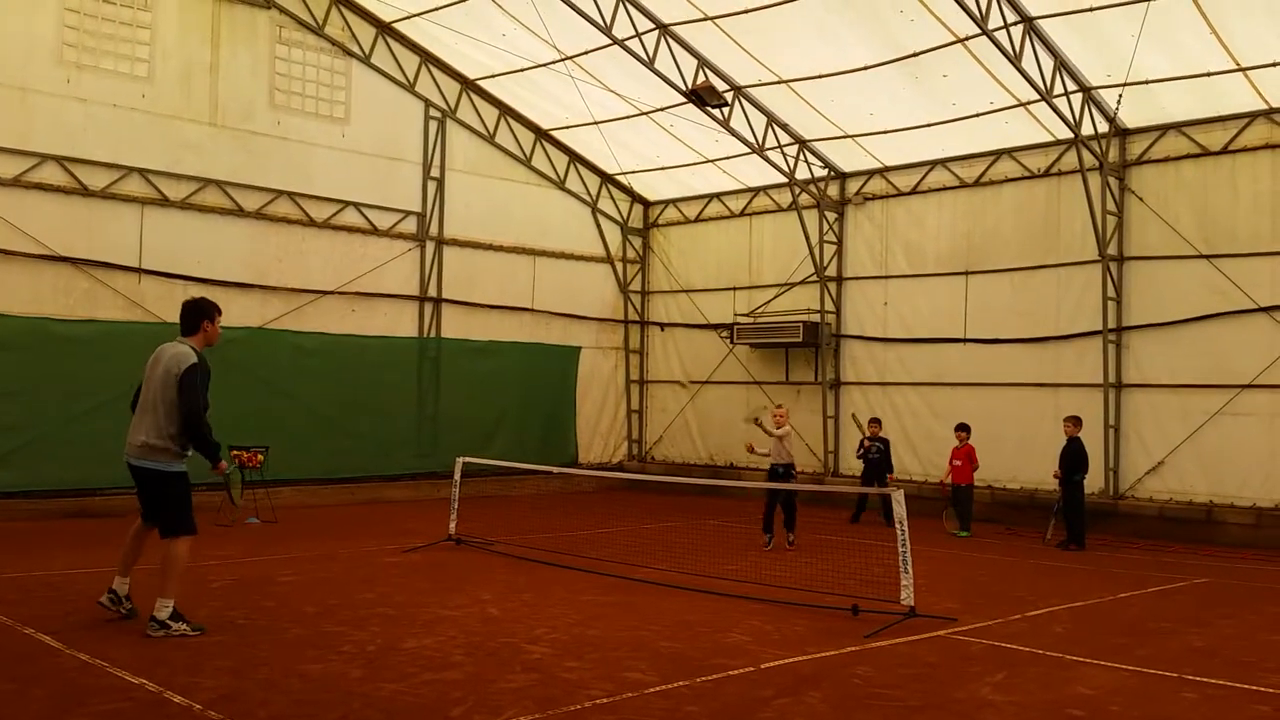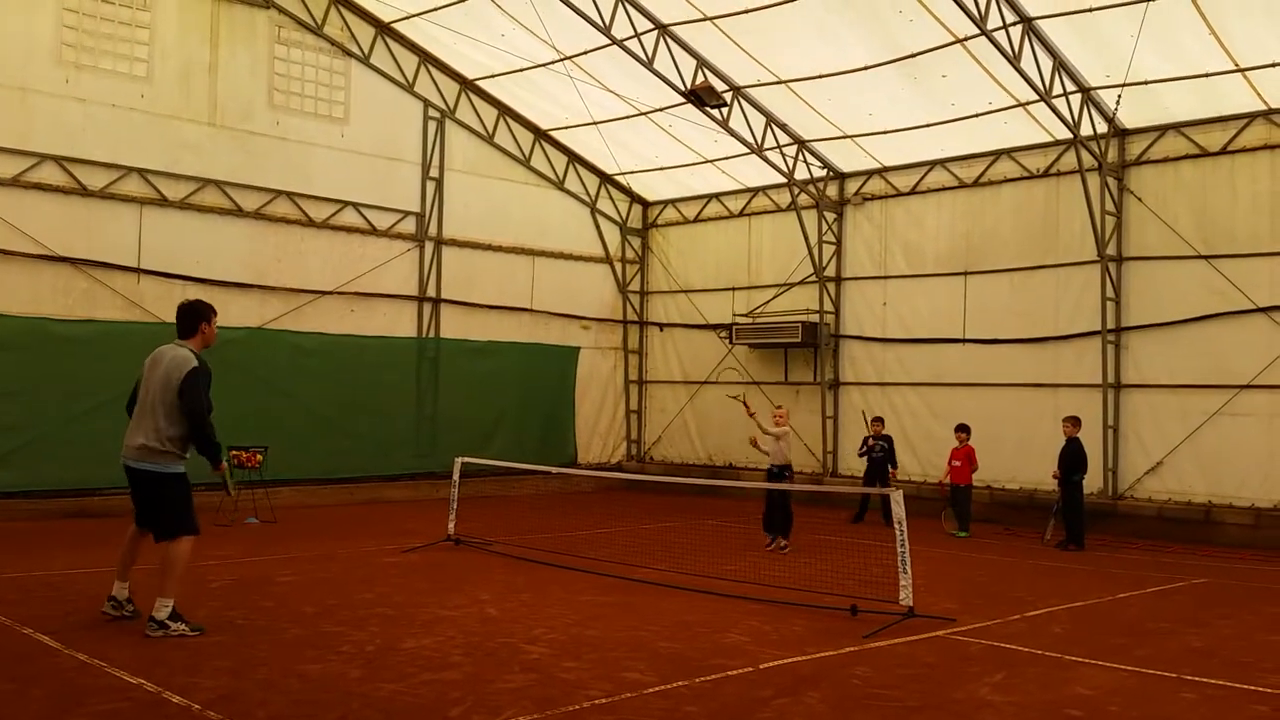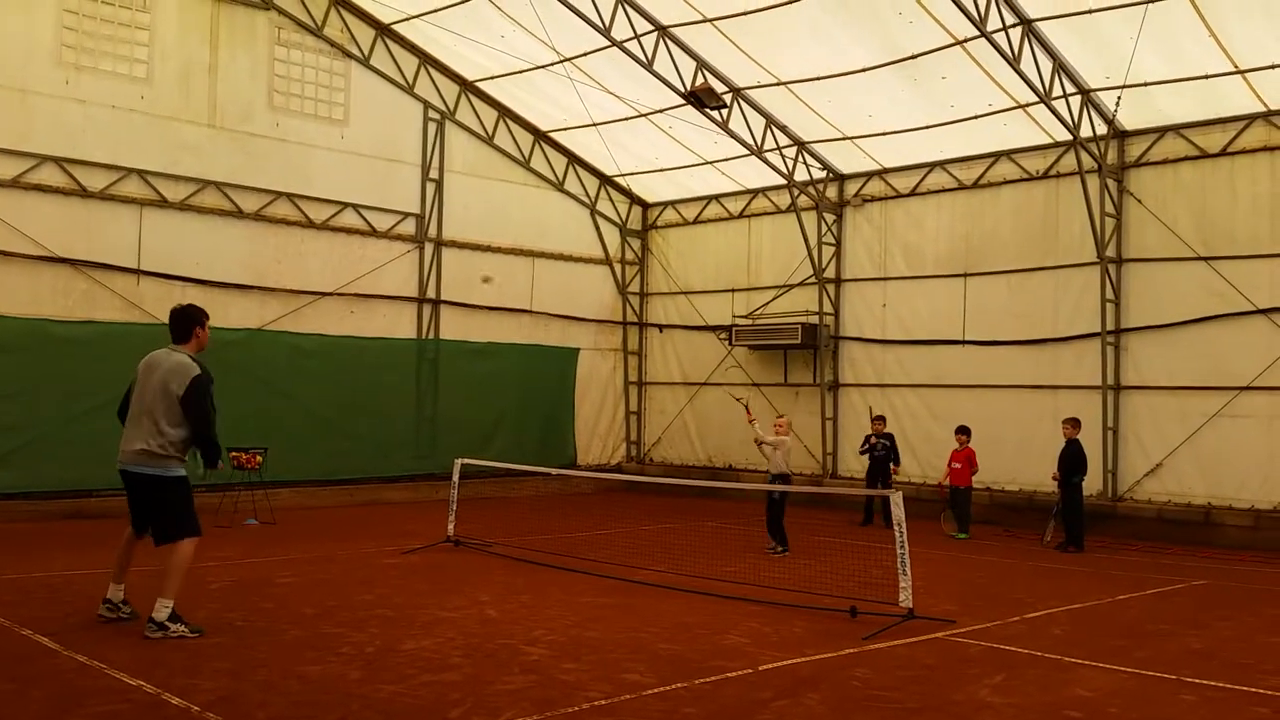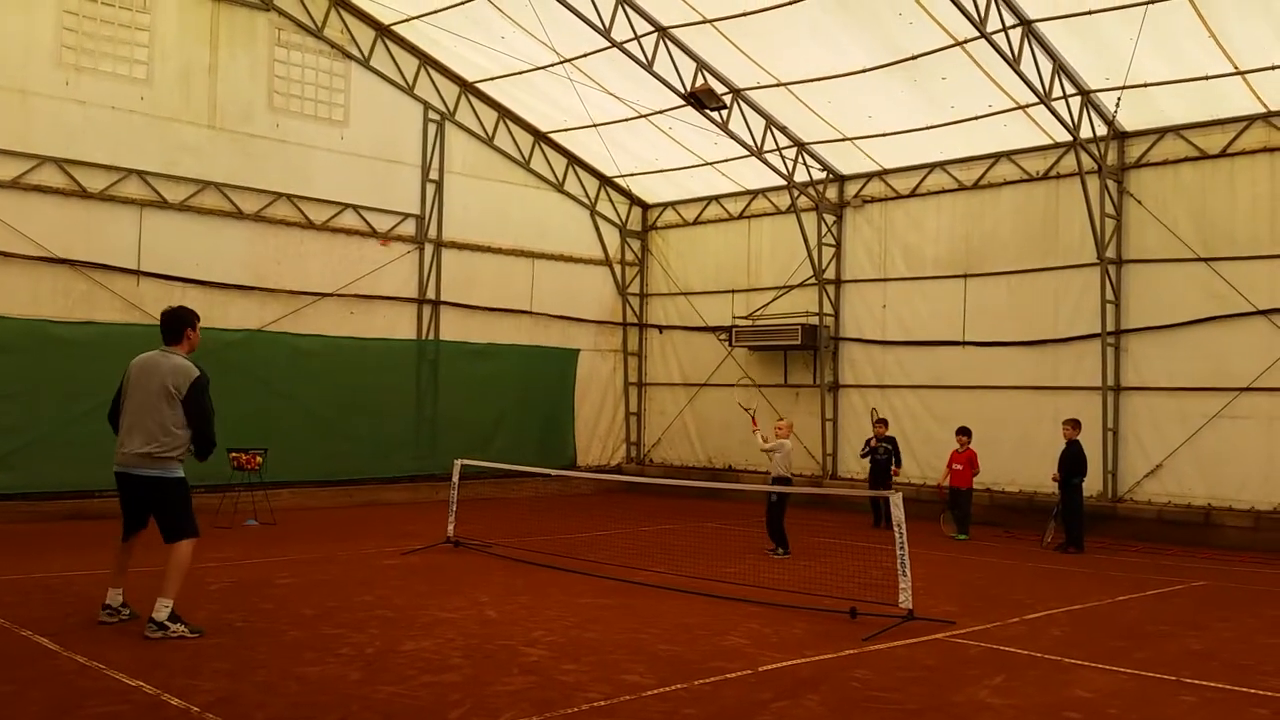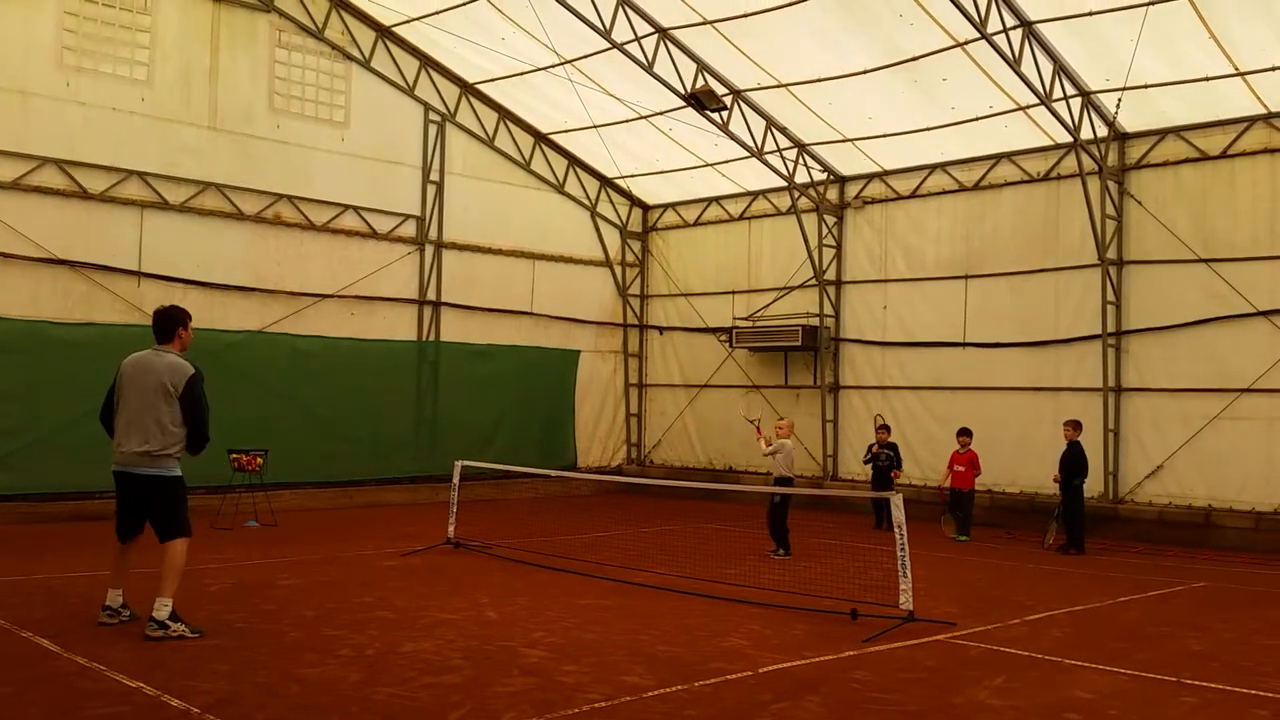
dt=0.1s
person 1, frame 1
left shoulder: (161, 352)
right shoulder: (193, 364)
left elbow: (138, 403)
right elbow: (195, 420)
right wrist: (215, 456)
left hip: (138, 452)
right hip: (163, 459)
left knee: (149, 520)
right knee: (179, 535)
left ankle: (118, 591)
right ankle: (164, 616)
person 1, frame 2
left shoulder: (156, 356)
right shoulder: (194, 368)
left elbow: (133, 405)
right elbow: (199, 423)
right wrist: (216, 459)
left hip: (133, 457)
right hip: (162, 464)
left knee: (143, 526)
right knee: (181, 535)
left ankle: (118, 597)
right ankle: (162, 616)
person 1, frame 3
left shoulder: (148, 361)
right shoulder: (195, 374)
left elbow: (124, 411)
right elbow: (204, 428)
right wrist: (213, 460)
left hip: (130, 461)
right hip: (163, 467)
left knee: (138, 529)
right knee: (185, 537)
left ankle: (113, 600)
right ankle: (162, 617)
person 1, frame 4
left shoulder: (136, 364)
right shoulder: (191, 375)
left elbow: (114, 414)
right elbow: (205, 431)
right wrist: (201, 453)
left hip: (126, 466)
right hip: (164, 470)
left knee: (131, 533)
right knee: (183, 539)
left ankle: (112, 604)
right ankle: (162, 617)
person 1, frame 5
left shoulder: (128, 364)
right shoulder: (186, 373)
left elbow: (106, 415)
right elbow: (199, 427)
right wrist: (191, 446)
left hip: (123, 465)
right hip: (161, 468)
left knee: (128, 536)
right knee: (177, 539)
left ankle: (112, 605)
right ankle: (162, 616)
